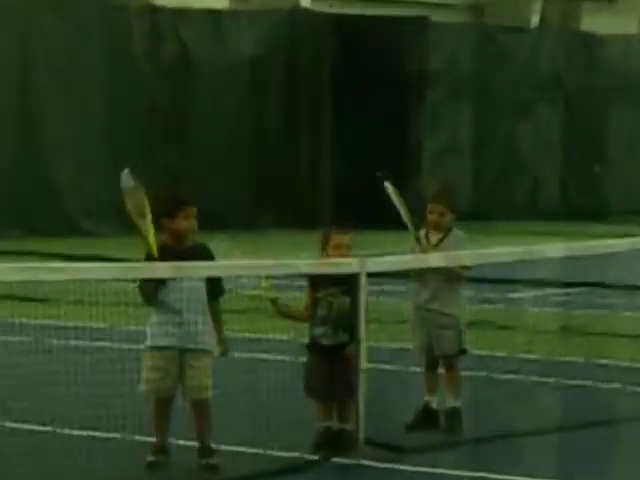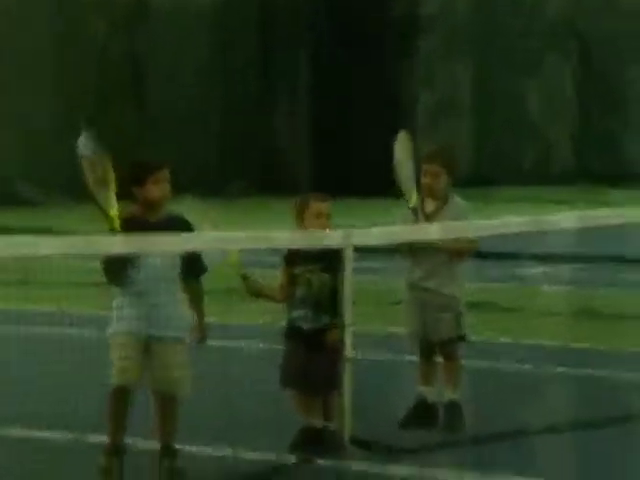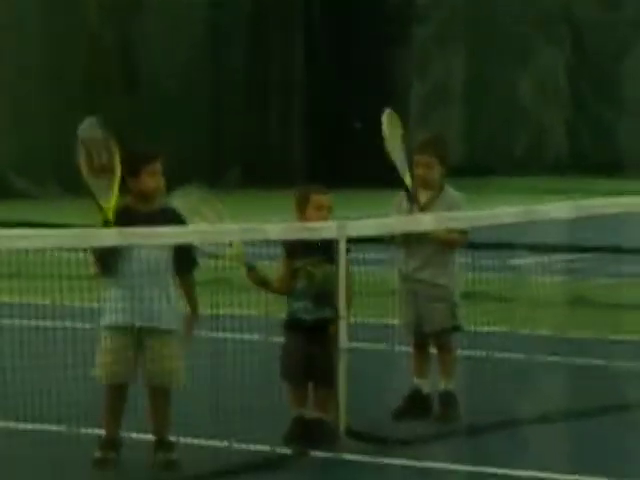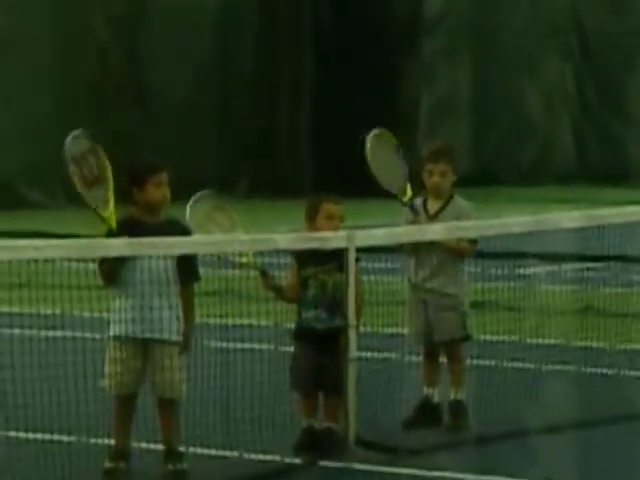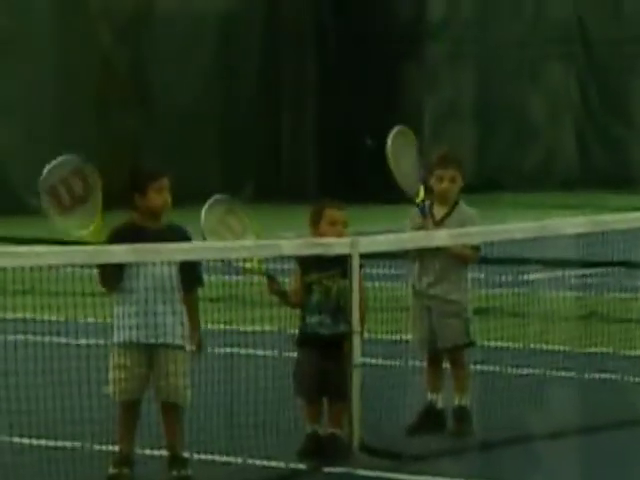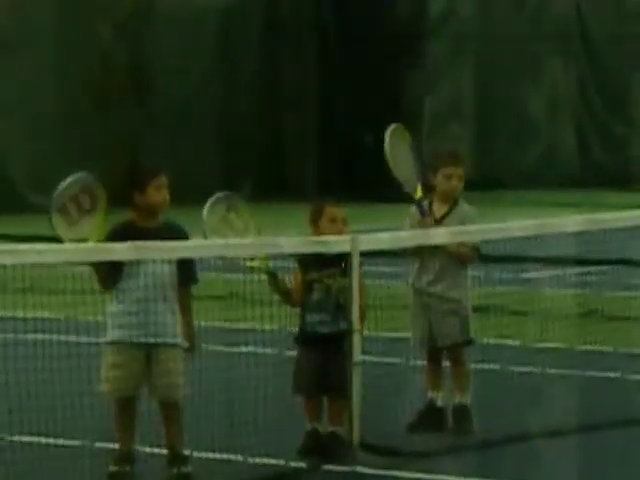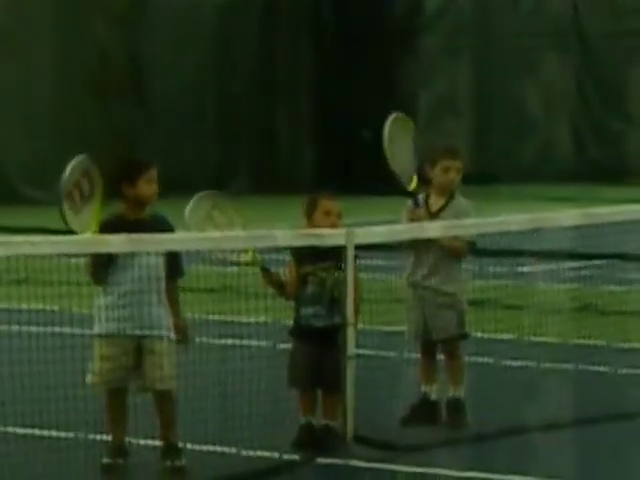
dt=0.3s
person 1, frame 1
left shoulder: (203, 253)
right shoulder: (157, 254)
left elbow: (213, 296)
right elbow: (147, 297)
left wrist: (220, 333)
right wrist: (152, 276)
left hip: (198, 335)
right hip: (164, 335)
left knee: (200, 395)
right knee: (162, 394)
left ankle: (205, 448)
right ankle: (160, 446)
person 1, frame 2
right shoulder: (124, 227)
left elbow: (192, 277)
right elbow: (113, 277)
left wrist: (200, 318)
right wrist: (118, 255)
left hip: (169, 320)
right hip: (130, 317)
left knee: (167, 389)
right knee: (121, 385)
person 1, frame 3
left shoulder: (172, 219)
right shoulder: (116, 218)
left elbow: (184, 269)
right elbow: (103, 267)
left wrist: (193, 307)
right wrist: (108, 245)
left hip: (161, 314)
right hip: (120, 312)
left knee: (161, 380)
right knee: (115, 380)
person 1, frame 4
left shoulder: (178, 230)
right shoulder: (121, 229)
left elbow: (187, 282)
right elbow: (108, 278)
left wrist: (188, 324)
right wrist: (114, 256)
left hip: (167, 324)
right hip: (127, 323)
left knee: (169, 392)
right knee: (124, 390)
person 1, frame 5
left shoulder: (179, 236)
right shoulder: (122, 236)
left elbow: (189, 287)
right elbow: (110, 285)
left wrist: (195, 327)
right wrist: (103, 264)
left hip: (170, 331)
right hip: (131, 330)
left knee: (172, 397)
right knee: (128, 397)
person 1, frame 6
left shoulder: (176, 234)
right shoulder: (120, 234)
left elbow: (184, 284)
right elbow: (108, 283)
left wrist: (188, 324)
right wrist: (100, 265)
left hip: (166, 329)
right hip: (126, 329)
left knee: (170, 394)
right knee: (124, 393)
person 1, frame 7
left shoulder: (163, 226)
right shoulder: (109, 228)
left elbow: (170, 277)
right elbow: (98, 278)
left wrist: (177, 316)
right wrist: (97, 258)
left hip: (156, 321)
right hip: (115, 321)
left knee: (164, 386)
right knee: (115, 386)
person 2, frame 1
left shoulder: (458, 239)
right shoulder: (419, 237)
left elbow: (461, 273)
right elbow: (412, 270)
left hip: (447, 309)
right hip: (423, 307)
left knee: (450, 361)
right knee: (429, 361)
left ankle: (453, 410)
right ankle: (429, 408)
person 2, frame 2
left shoulder: (458, 208)
right shoulder: (413, 207)
left elbow: (468, 246)
right elbow: (405, 246)
left wrist: (437, 241)
left hip: (445, 289)
right hip: (417, 286)
left knee: (448, 348)
right knee: (424, 347)
left ankle: (452, 403)
right ankle: (425, 402)
person 2, frame 3
left shoulder: (452, 199)
right shoulder: (405, 198)
left elbow: (460, 238)
right elbow: (399, 239)
left wrist: (431, 231)
left hip: (439, 280)
right hip: (410, 278)
left knee: (442, 339)
right knee: (418, 338)
person 2, frame 4
left shoulder: (462, 209)
right shoulder: (415, 207)
left elbow: (468, 248)
right elbow: (409, 249)
left wrist: (439, 237)
left hip: (448, 290)
right hip: (420, 287)
left knee: (452, 348)
right knee: (428, 348)
person 2, frame 5
left shoulder: (467, 215)
right shoulder: (419, 214)
left elbow: (472, 255)
right elbow: (412, 253)
left hip: (452, 296)
right hip: (424, 293)
left knee: (456, 354)
right knee: (432, 354)
person 2, frame 6
left shoulder: (466, 213)
right shoulder: (418, 211)
left elbow: (470, 254)
right elbow: (412, 251)
left hip: (452, 294)
right hip: (423, 291)
left knee: (456, 352)
right knee: (431, 352)
person 2, frame 7
left shoulder: (462, 207)
right shoulder: (415, 204)
left elbow: (463, 248)
right elbow: (408, 243)
right wrist: (414, 226)
left hip: (447, 288)
right hip: (419, 284)
left knee: (451, 346)
right knee: (425, 346)
person 3, frame 1
left shoulder: (353, 280)
right shoulder: (316, 279)
left elbow: (360, 315)
right elbow: (307, 314)
left wrist: (355, 343)
right wrist: (282, 308)
left hip: (344, 349)
right hip: (318, 347)
left knee: (344, 396)
right knee: (320, 393)
left ankle: (344, 431)
right ankle: (326, 430)
person 3, frame 2
left shoulder: (334, 255)
right shoulder: (293, 255)
left elbow: (344, 295)
right elbow: (284, 294)
left wrist: (338, 326)
right wrist: (256, 287)
left hip: (326, 334)
right hip: (298, 333)
left knee: (326, 386)
right knee: (299, 385)
left ankle: (327, 429)
right ankle: (309, 427)
person 3, frame 3
left shoulder: (335, 247)
right shoulder: (292, 247)
right elbow: (284, 286)
left wrist: (339, 319)
right wrist: (262, 280)
left hip: (325, 326)
right hip: (297, 325)
left knee: (324, 379)
right knee: (295, 376)
left ankle: (321, 420)
right ankle: (300, 419)
person 3, frame 4
left shoulder: (346, 256)
right shoulder: (302, 256)
left elbow: (355, 297)
right elbow: (293, 294)
left wrist: (351, 328)
right wrist: (275, 287)
left hip: (336, 335)
right hip: (307, 334)
left knee: (334, 388)
right knee: (305, 386)
left ankle: (331, 430)
right ankle: (309, 429)
person 3, frame 5
left shoulder: (349, 262)
right shoulder: (305, 262)
left elbow: (359, 303)
right elbow: (297, 300)
left wrist: (355, 334)
right wrist: (280, 291)
left hip: (340, 341)
right hip: (310, 340)
left knee: (338, 393)
right knee: (309, 391)
left ankle: (335, 435)
right ankle: (314, 434)
person 3, frame 6
left shoulder: (349, 260)
right shoulder: (306, 260)
left elbow: (359, 301)
right elbow: (297, 298)
left wrist: (355, 330)
right wrist: (283, 290)
left hip: (339, 338)
right hip: (310, 338)
left knee: (338, 391)
right knee: (310, 390)
left ankle: (336, 433)
right ankle: (313, 432)
person 3, frame 7
left shoulder: (344, 254)
right shoulder: (300, 253)
left elbow: (353, 294)
right elbow: (292, 292)
right wrist: (276, 283)
left hip: (334, 332)
right hip: (305, 331)
left knee: (332, 384)
right knee: (304, 383)
left ankle: (329, 427)
right ankle: (307, 425)
